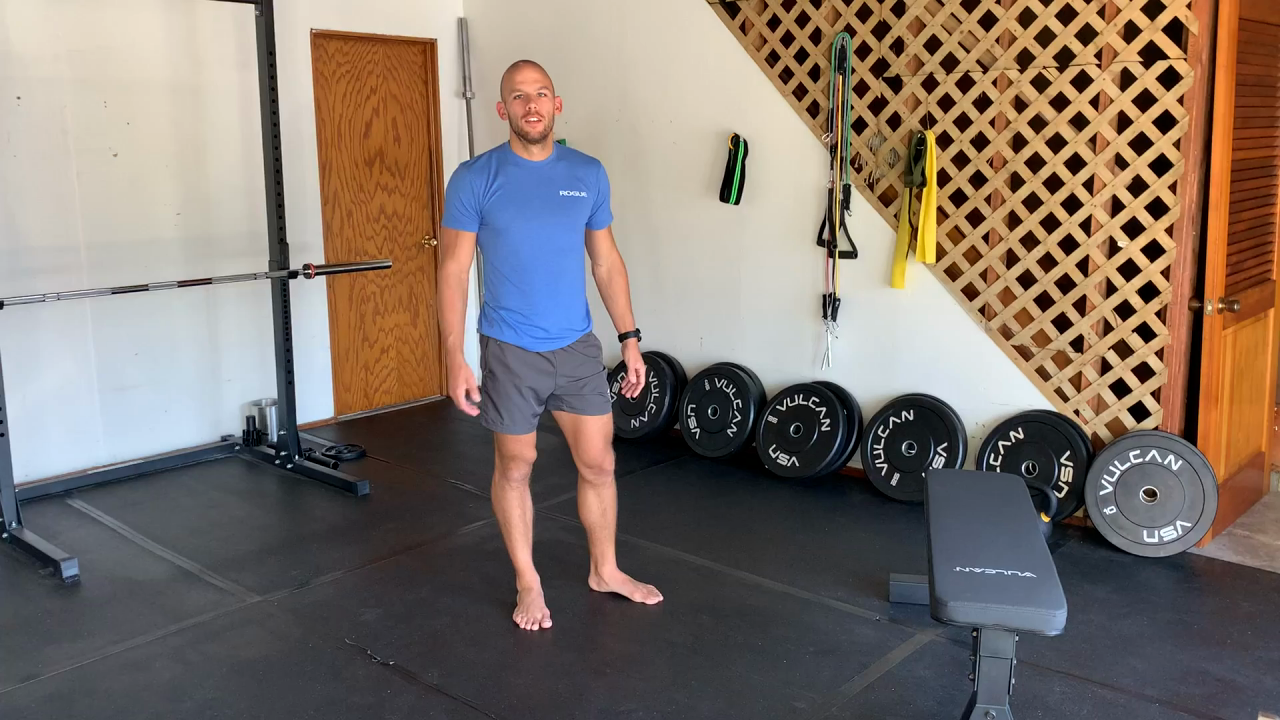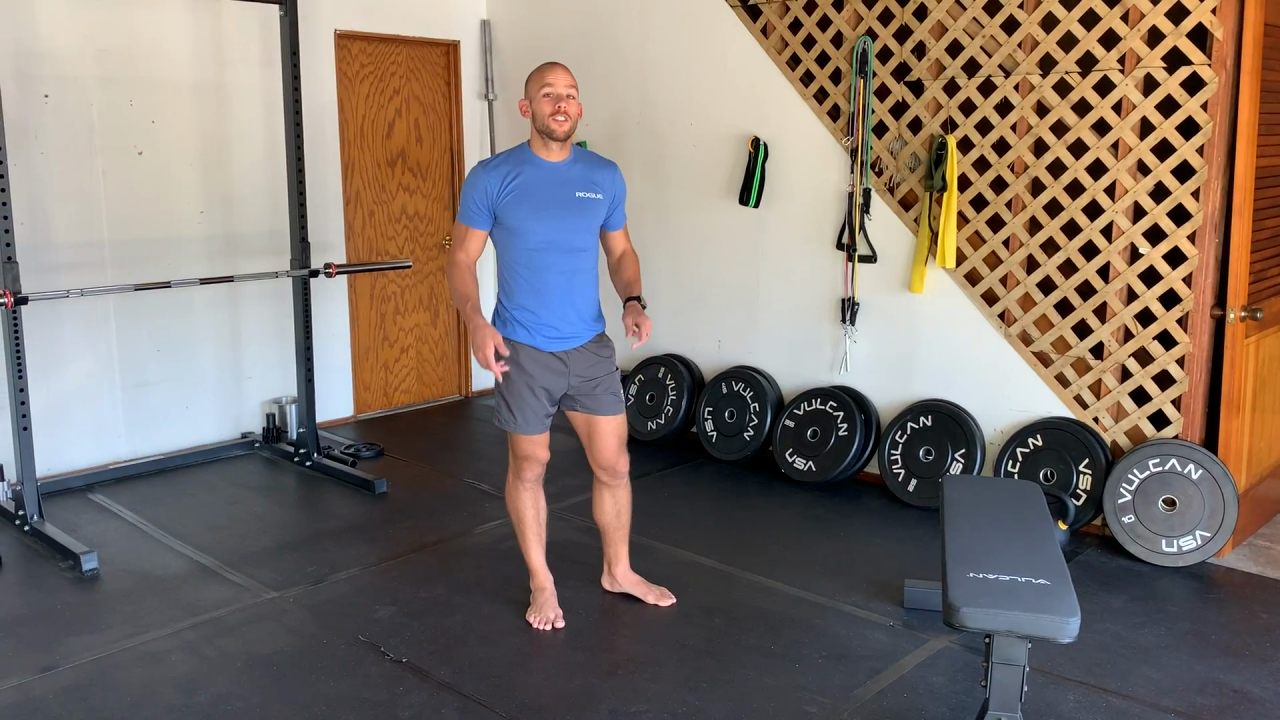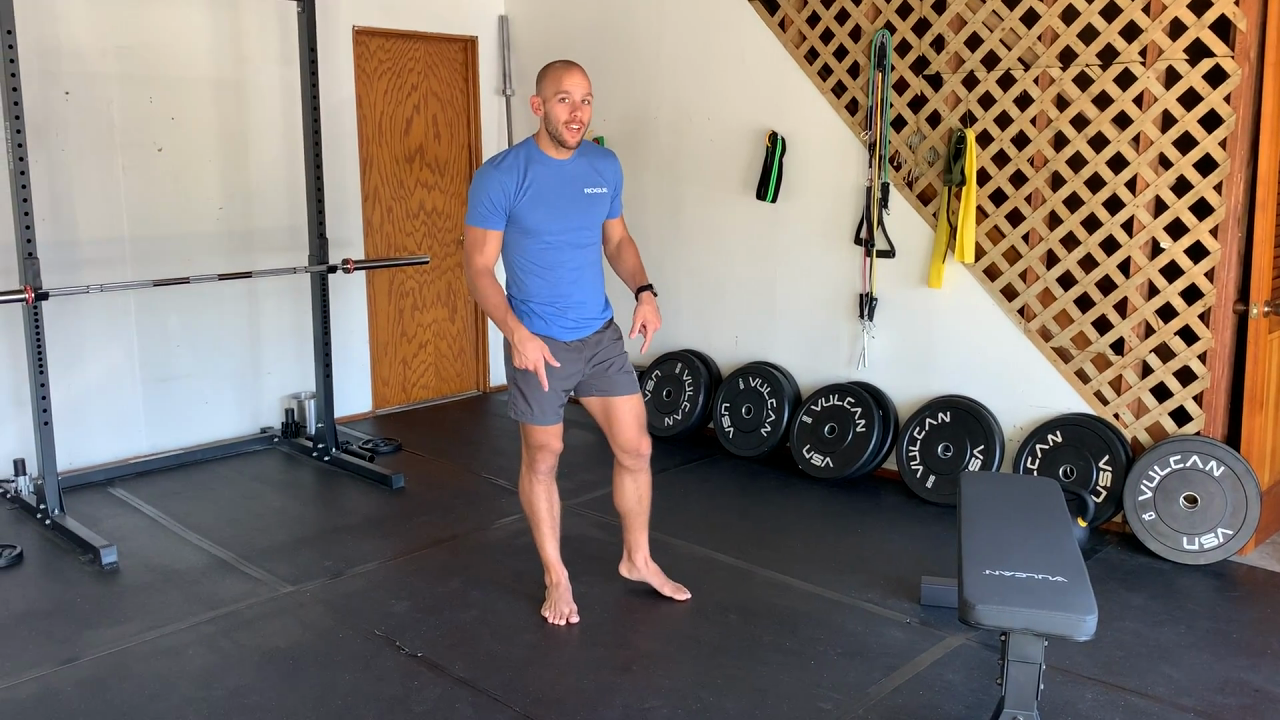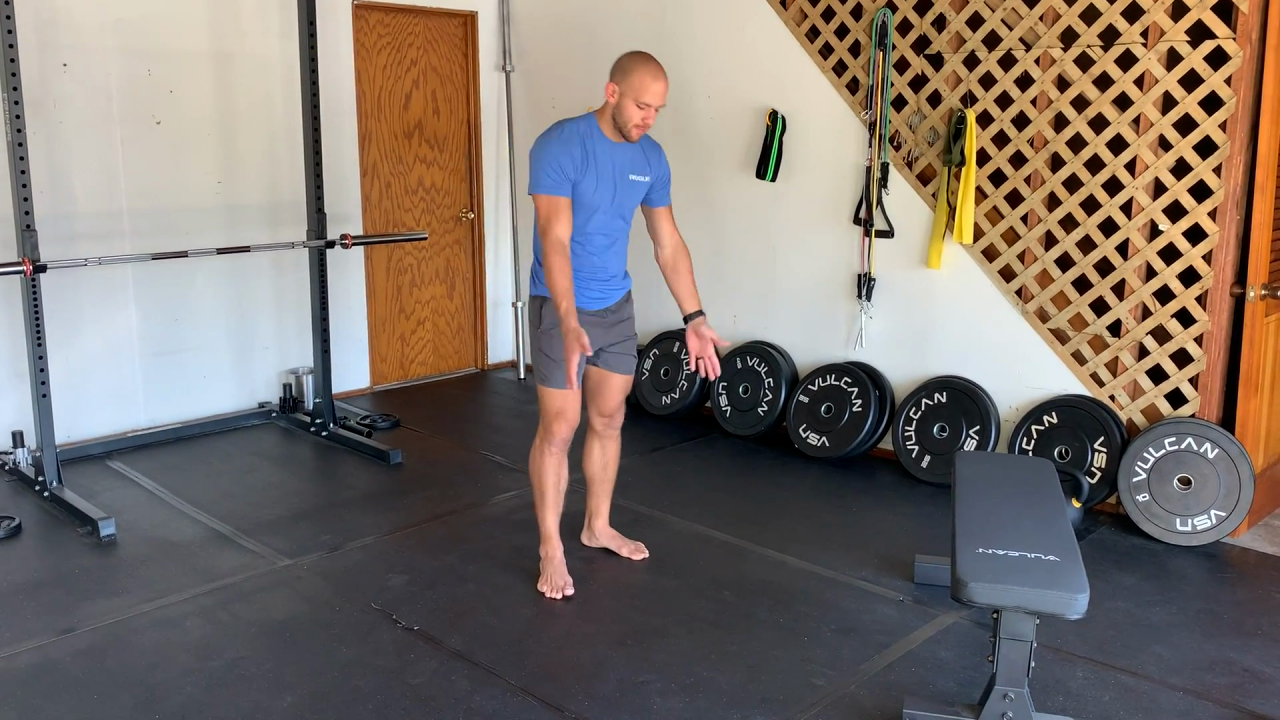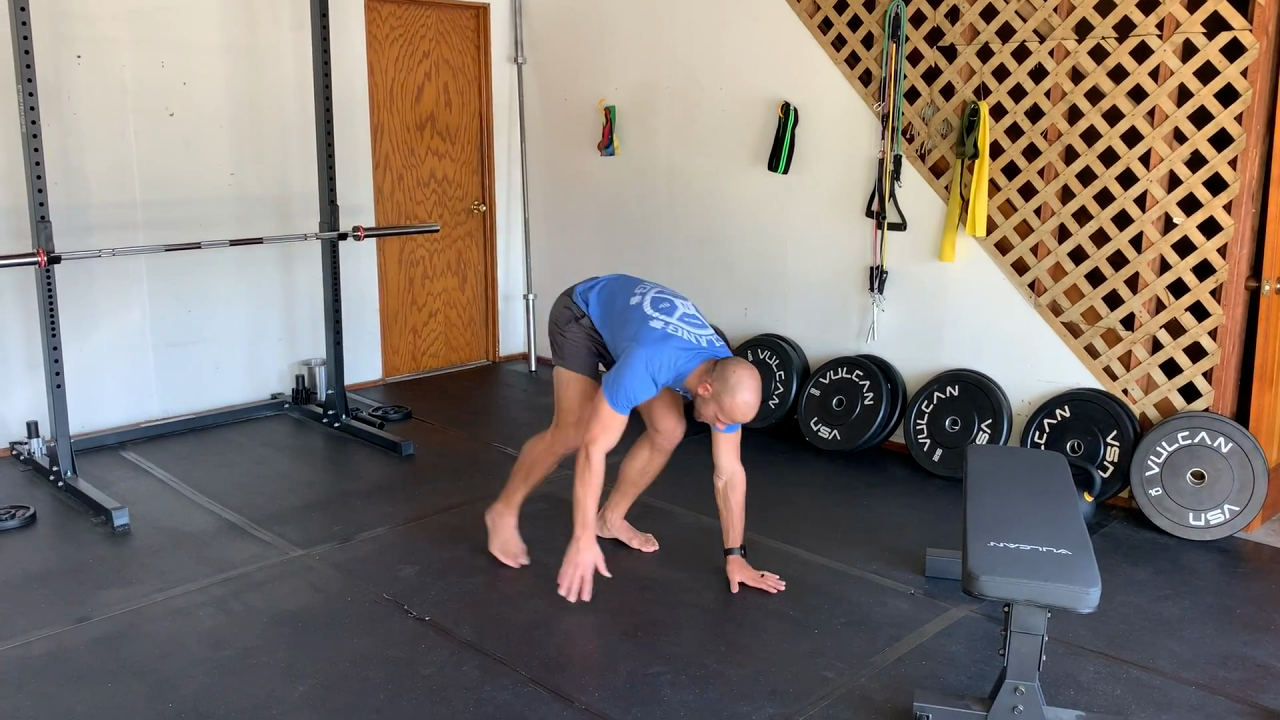
dt=1s
person 1, frame 1
left shoulder: (588, 173)
right shoulder: (475, 178)
left elbow: (606, 261)
right elbow: (452, 270)
left wrist: (630, 338)
right wrist: (455, 358)
left hip: (577, 346)
right hip: (511, 351)
left knee: (599, 464)
right knee: (515, 468)
left ankle: (605, 569)
right ankle: (527, 583)
person 1, frame 2
left shoulder: (605, 176)
right shoulder: (492, 177)
left elbow: (620, 250)
right elbow: (462, 258)
left wrist: (632, 300)
right wrist: (475, 322)
left hip: (591, 347)
right hip: (524, 351)
left knee: (614, 465)
right knee: (529, 469)
left ankle: (619, 570)
right ankle: (541, 583)
person 1, frame 3
left shoulder: (605, 165)
right shoulder: (499, 176)
right elbow: (479, 265)
left wrist: (644, 291)
right wrist: (517, 333)
left hip: (601, 335)
right hip: (538, 342)
left knee: (636, 448)
right knee: (542, 459)
left ankle: (637, 559)
right ankle: (556, 577)
person 1, frame 4
left shoulder: (651, 158)
right shoulder: (559, 146)
left elbow: (669, 244)
right elbow: (555, 240)
left wrist: (694, 318)
right wrist: (570, 325)
left hip: (616, 304)
right hip: (560, 304)
left knee: (609, 418)
right knee: (558, 429)
left ankle: (597, 526)
right ankle: (550, 550)
person 1, frame 5
left shoulder: (732, 379)
right shoulder: (650, 368)
left elbow: (728, 472)
right elbow: (593, 450)
left wrist: (735, 555)
right wrist: (582, 539)
left hip: (633, 316)
right hip: (582, 312)
left knee: (669, 431)
right knee: (572, 431)
left ankle: (609, 519)
right ankle: (504, 511)
